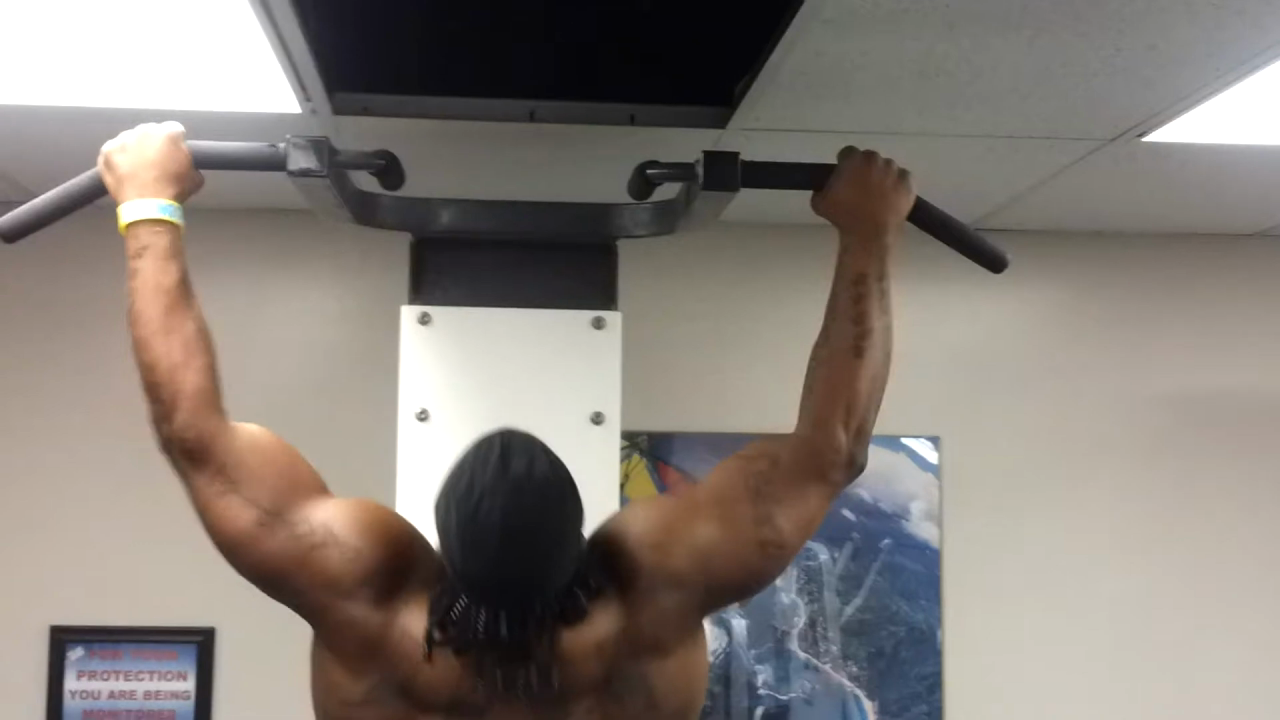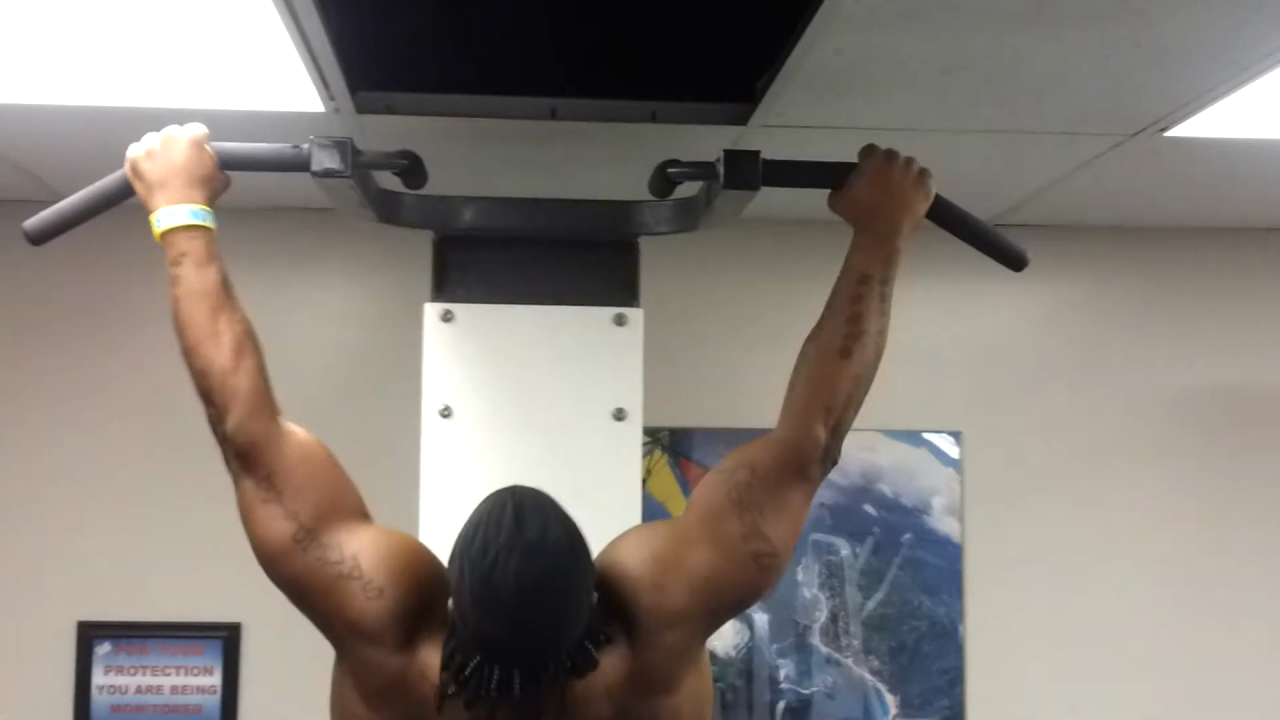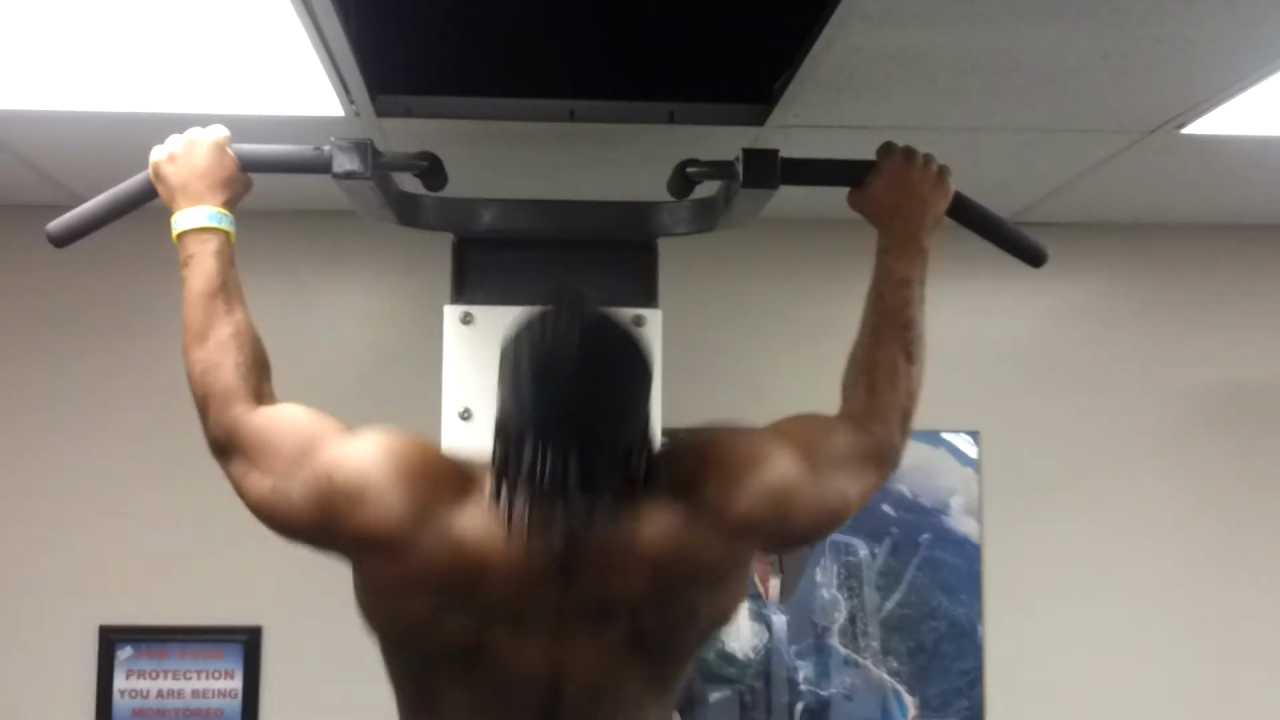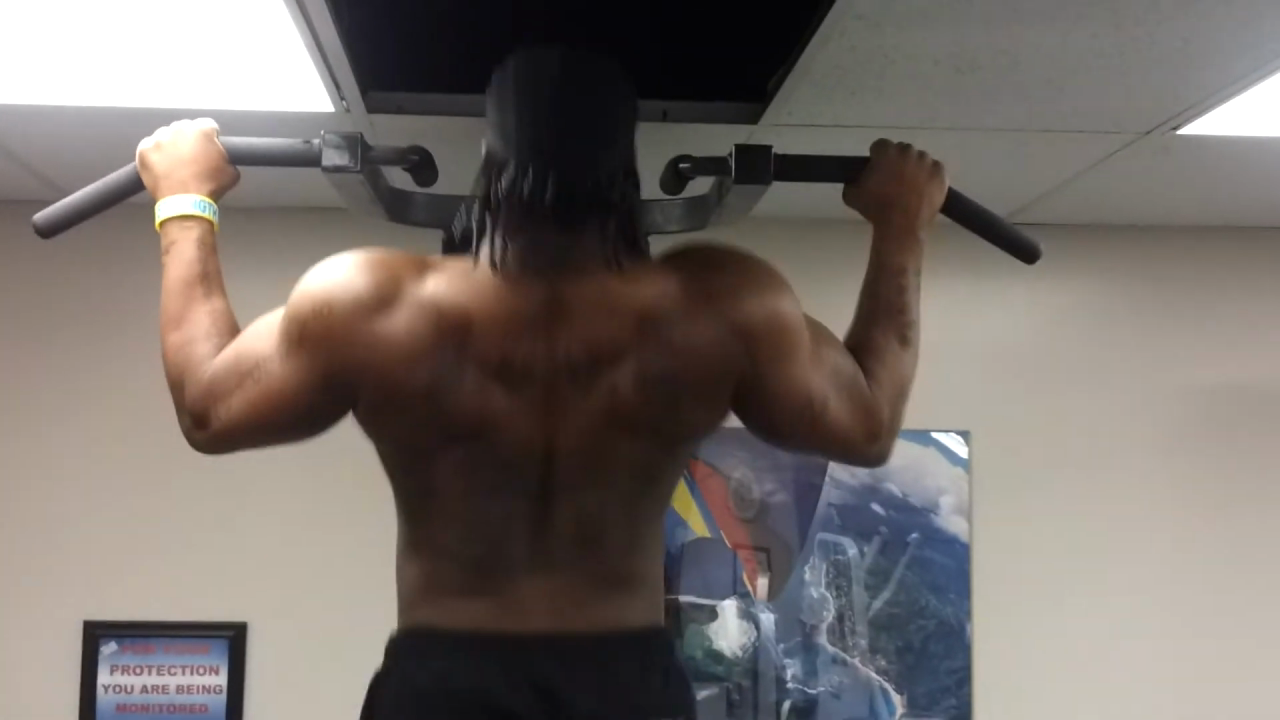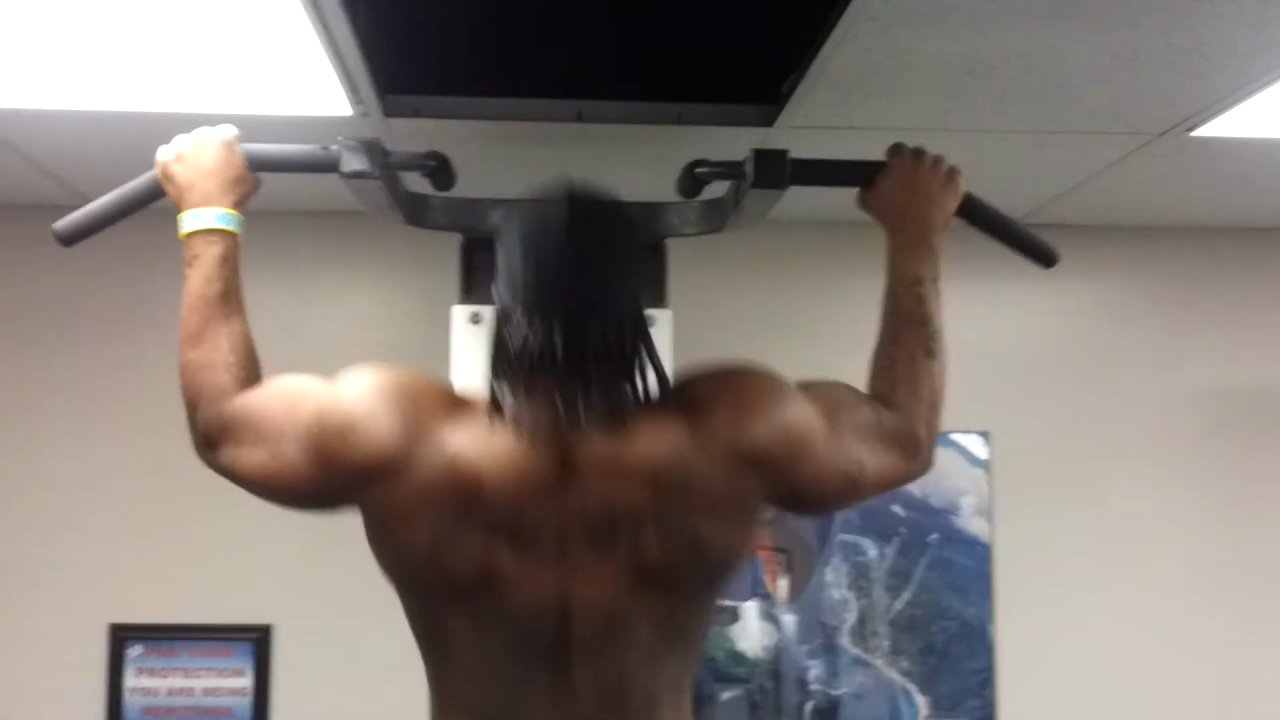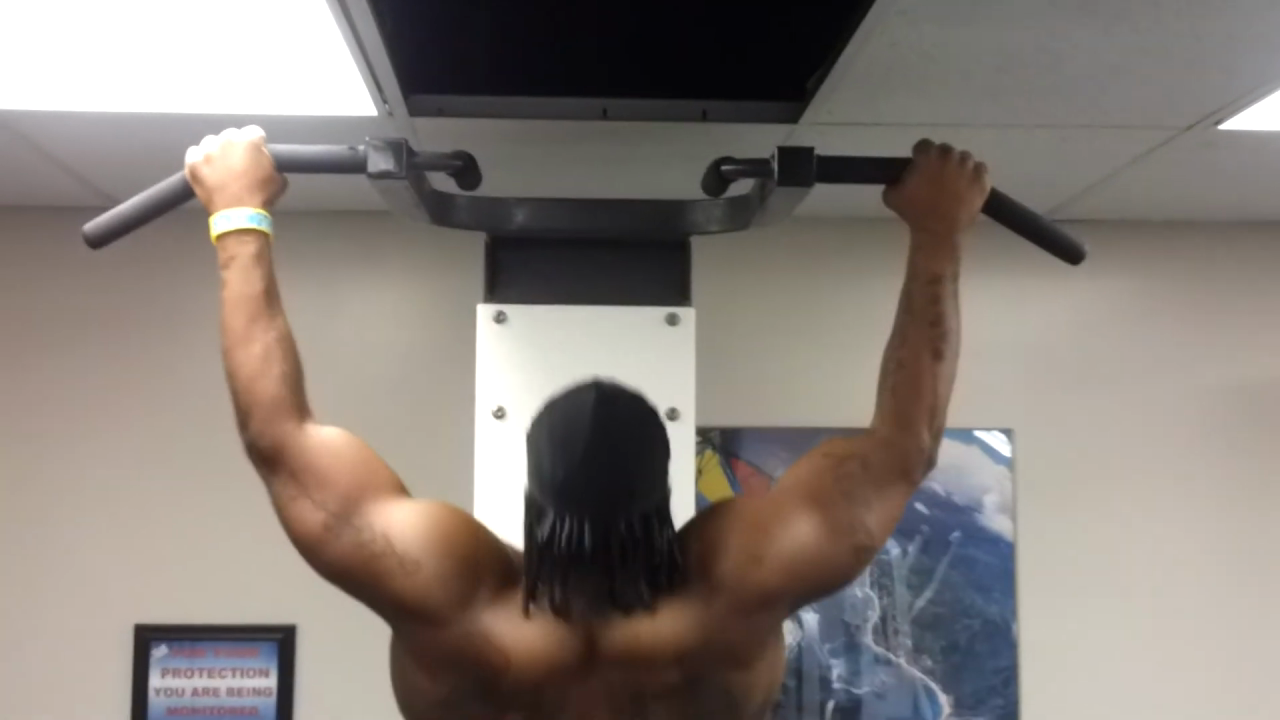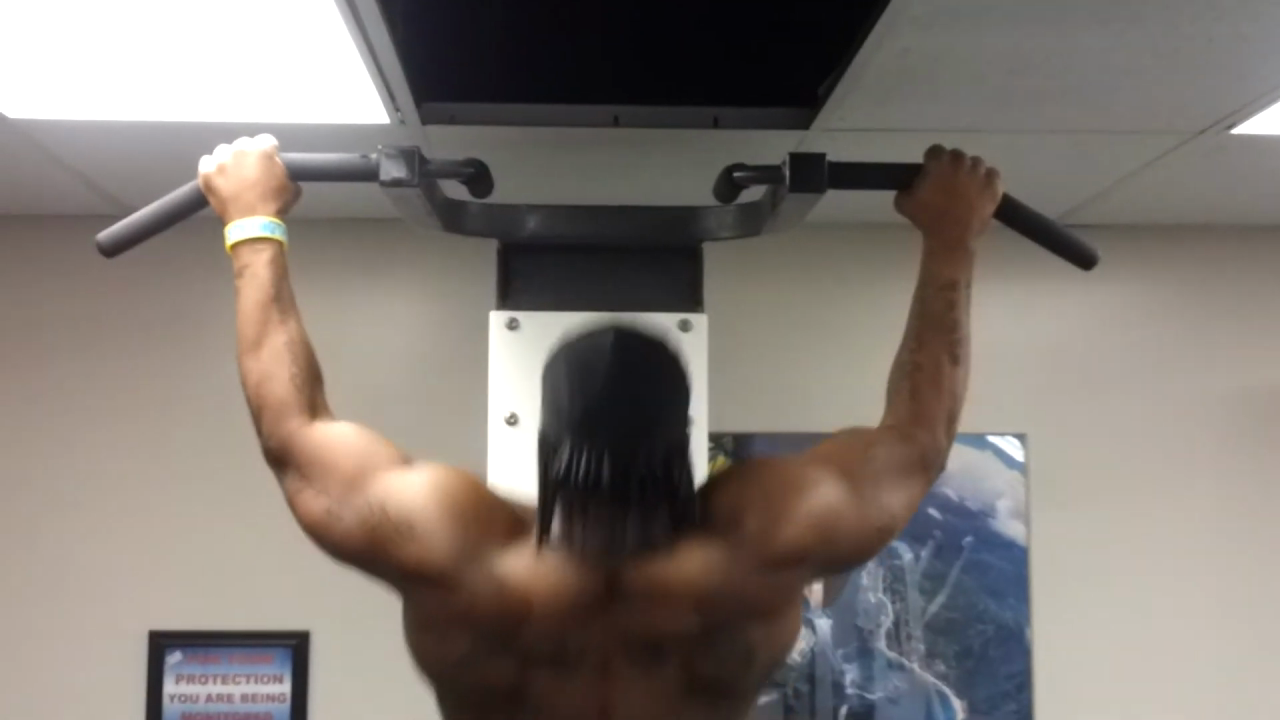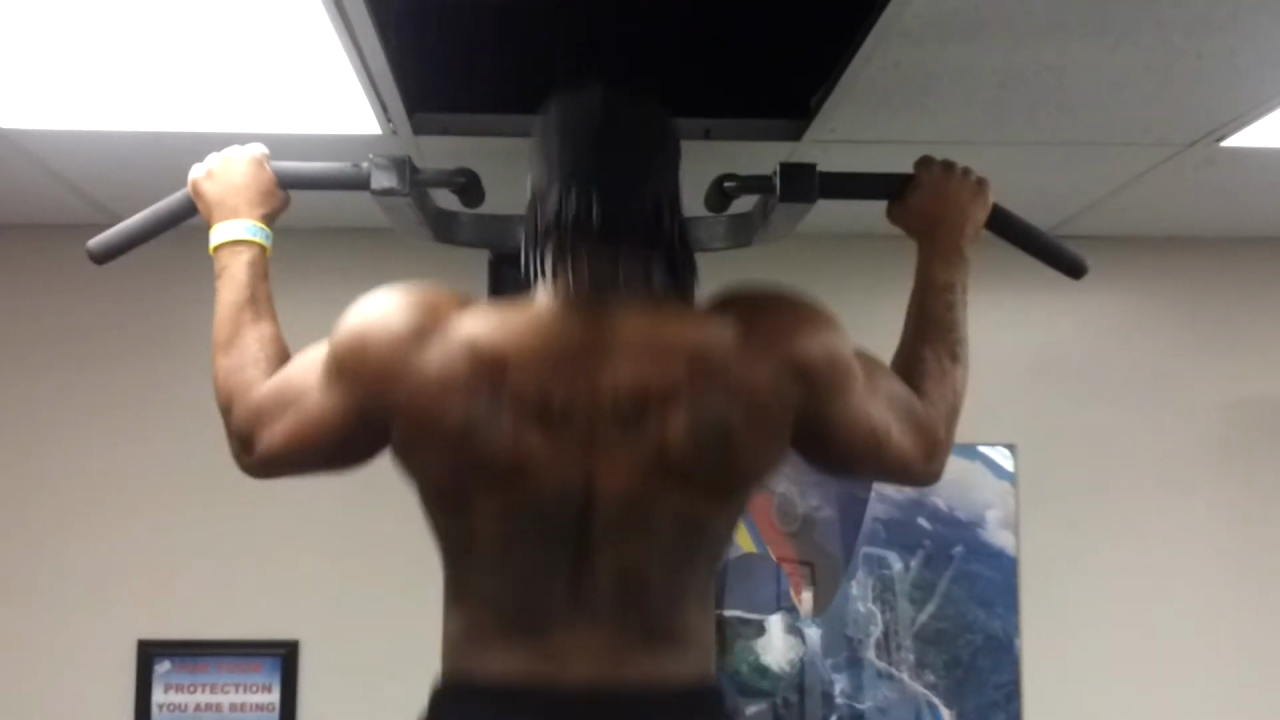
dt=0.3s
person 1, frame 1
left shoulder: (364, 607)
right shoulder: (651, 610)
left elbow: (191, 428)
right elbow: (833, 445)
left wrist: (149, 209)
right wrist: (866, 237)
person 1, frame 2
left shoulder: (386, 642)
right shoulder: (656, 636)
left elbow: (248, 430)
right elbow: (808, 441)
left wrist: (182, 212)
right wrist: (878, 236)
person 1, frame 3
left shoulder: (403, 513)
right shoulder: (708, 520)
left elbow: (235, 420)
right elbow: (875, 436)
left wrist: (201, 216)
right wrist: (903, 238)
person 1, frame 4
left shoulder: (372, 305)
right shoulder: (721, 307)
left elbow: (205, 405)
right elbow: (871, 422)
left wrist: (185, 201)
right wrist: (899, 226)
person 1, frame 5
left shoulder: (399, 438)
right shoulder: (727, 442)
left elbow: (220, 420)
right elbow: (903, 433)
left wrist: (209, 215)
right wrist: (913, 237)
person 1, frame 6
left shoulder: (448, 605)
right shoulder: (731, 606)
left elbow: (276, 433)
right elbow: (904, 445)
left wrist: (240, 218)
right wrist: (935, 235)
person 1, frame 7
left shoulder: (457, 556)
right shoulder: (751, 558)
left elbow: (289, 431)
right elbow: (920, 444)
left wrist: (255, 227)
right wrist: (950, 243)
person 1, frame 8
left shoulder: (413, 342)
right shoulder: (768, 350)
left elbow: (254, 426)
right elbow: (922, 440)
left wrist: (239, 228)
right wrist: (944, 247)
